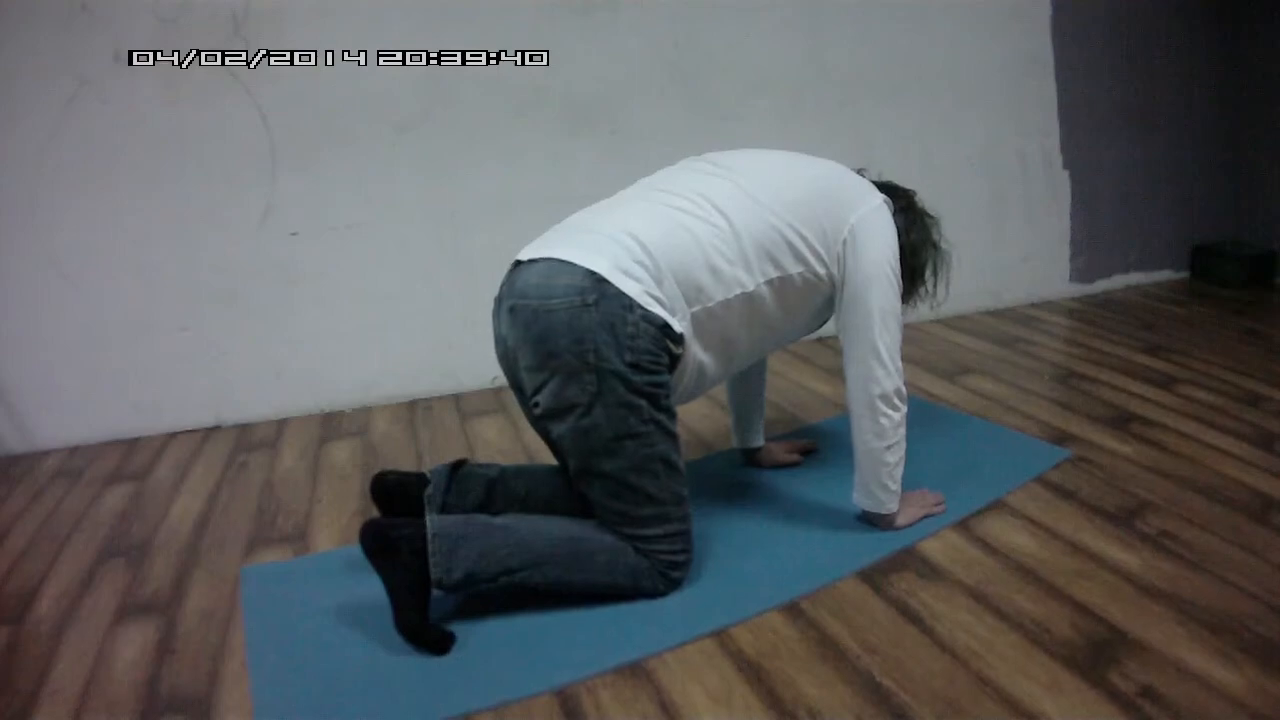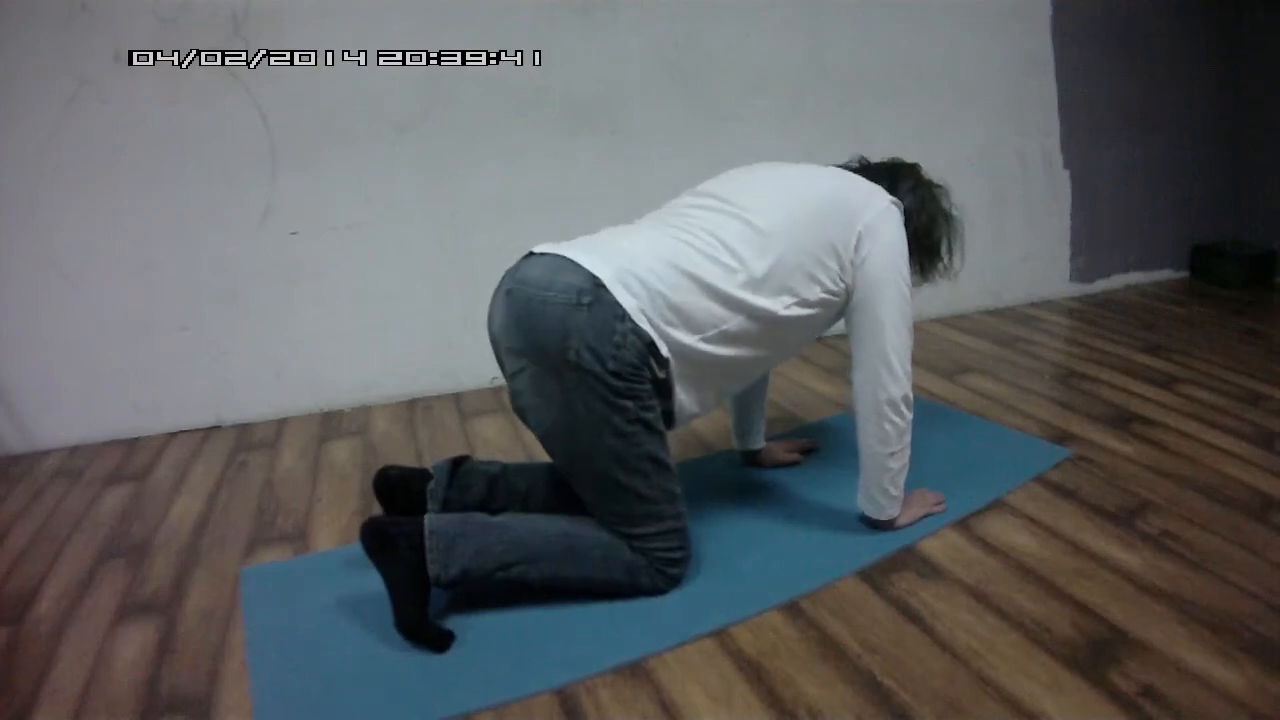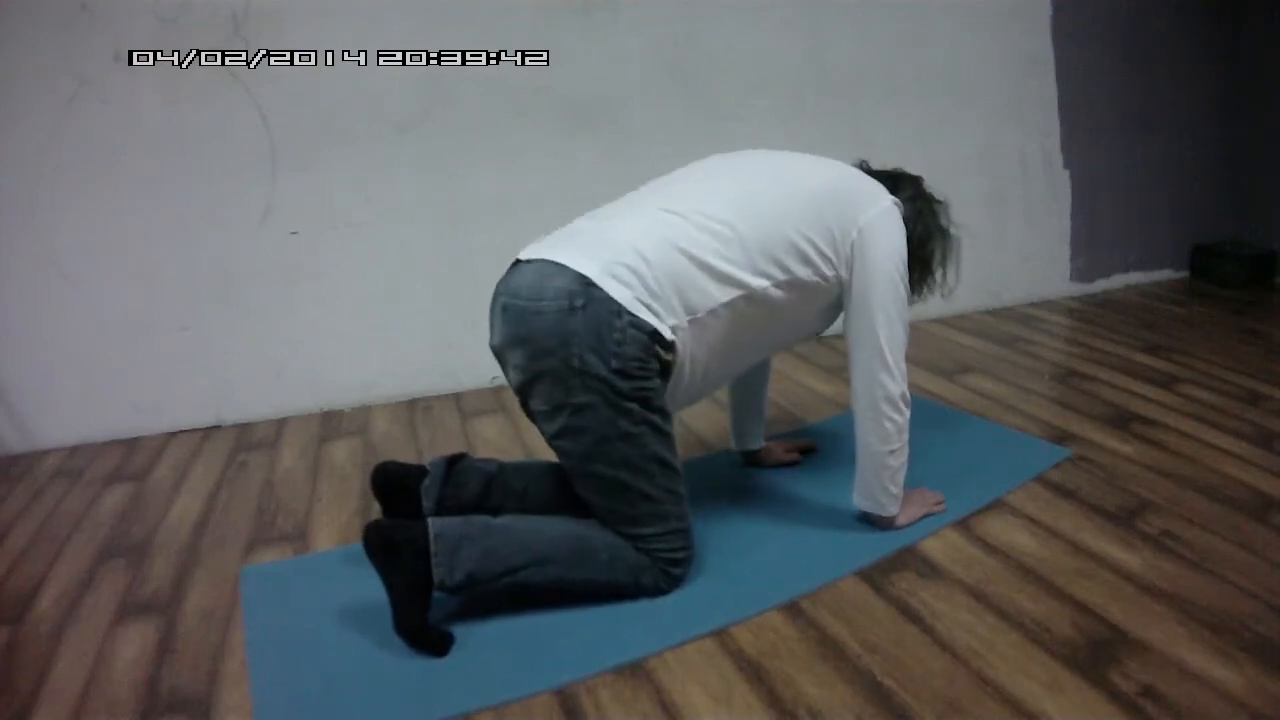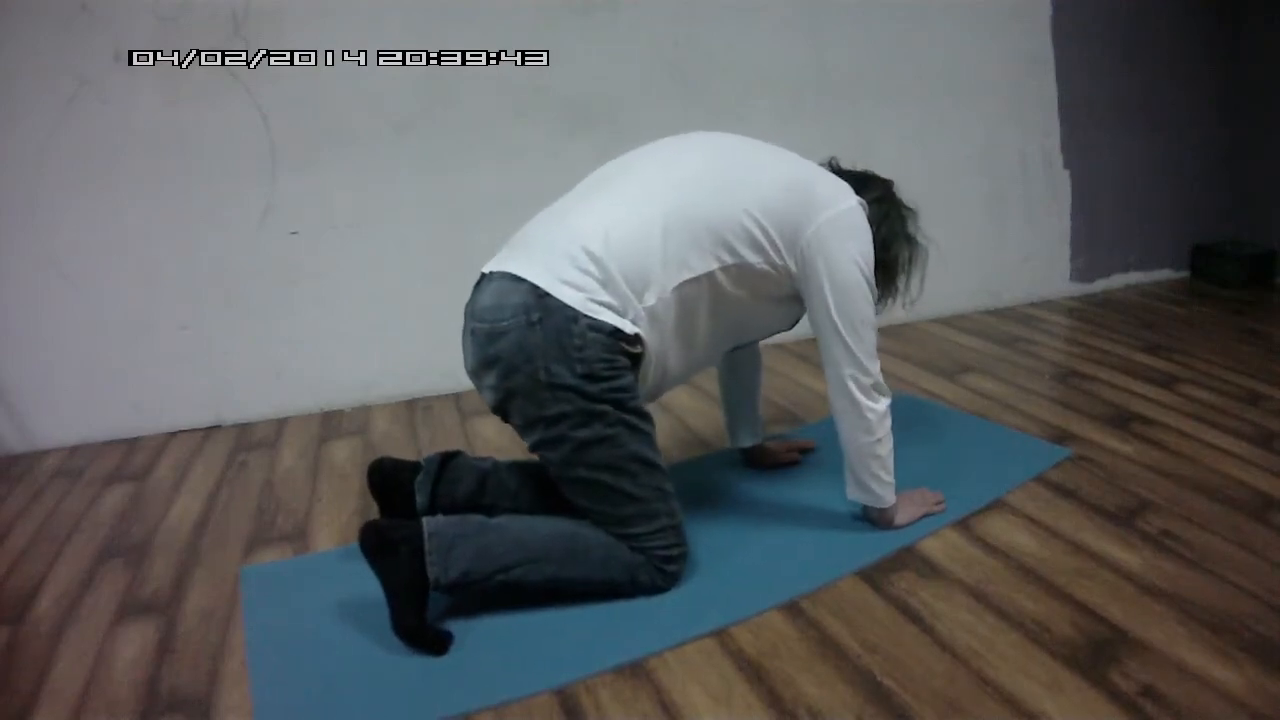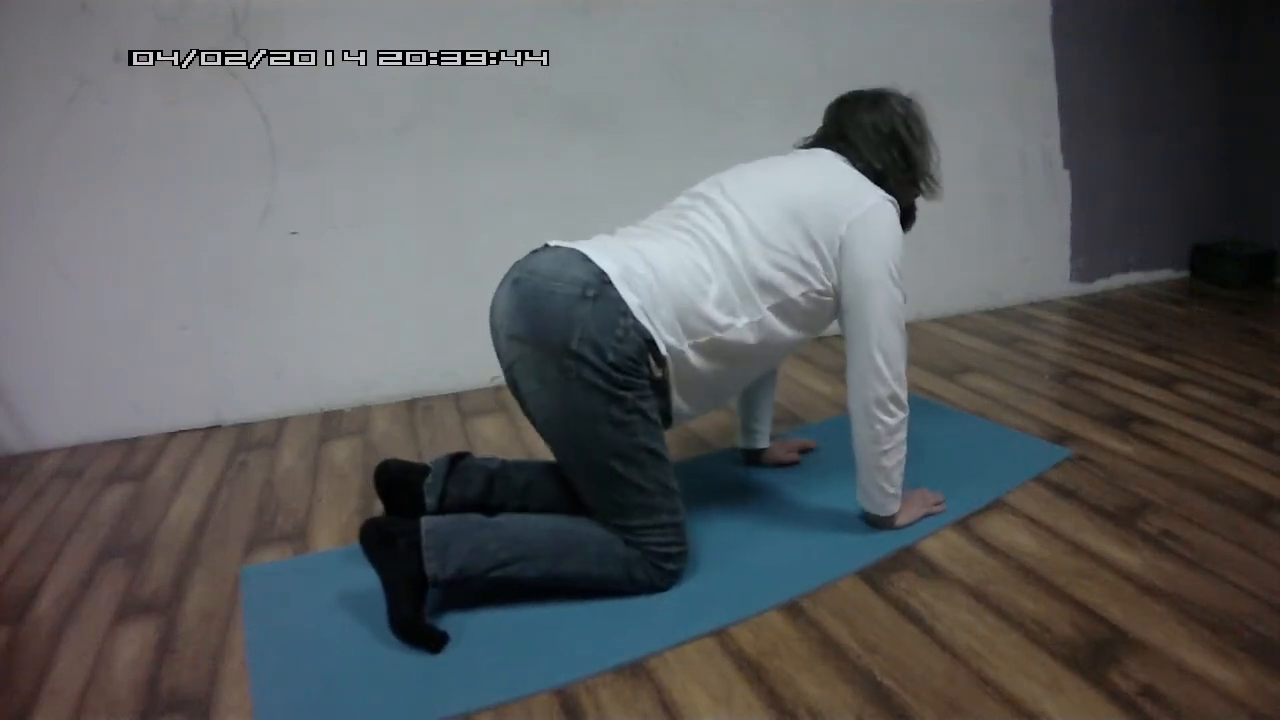
dt=1s
person 1, frame 1
left shoulder: (793, 195)
right shoulder: (868, 217)
left elbow: (742, 322)
right elbow: (876, 379)
left wrist: (753, 444)
right wrist: (884, 504)
left hip: (528, 295)
right hip: (597, 317)
left knee: (613, 488)
right knee: (657, 558)
left ankle: (438, 494)
right ankle: (427, 545)
person 1, frame 2
left shoulder: (798, 194)
right shoulder: (878, 218)
left elbow: (743, 323)
right elbow: (884, 381)
left wrist: (753, 444)
right wrist: (887, 506)
left hip: (532, 292)
right hip: (591, 327)
left knee: (613, 484)
right knee: (655, 557)
left ankle: (443, 490)
right ankle: (426, 544)
person 1, frame 3
left shoulder: (799, 190)
right shoulder: (878, 216)
left elbow: (742, 320)
right elbow: (881, 379)
left wrist: (752, 443)
right wrist: (886, 504)
left hip: (528, 294)
right hip: (591, 325)
left knee: (613, 484)
right knee: (657, 556)
left ankle: (440, 488)
right ankle: (431, 549)
person 1, frame 4
left shoulder: (771, 188)
right shoulder: (837, 215)
left elbow: (734, 324)
right elbow: (856, 379)
left wrist: (752, 443)
right wrist: (884, 503)
left hip: (501, 309)
right hip: (561, 332)
left knee: (602, 484)
right knee: (653, 556)
left ankle: (430, 486)
right ankle: (426, 548)
person 1, frame 5
left shoulder: (783, 179)
right shoulder: (868, 209)
left elbow: (751, 318)
right elbow: (877, 375)
left wrist: (758, 442)
right wrist: (887, 504)
left hip: (535, 289)
right hip: (590, 324)
left knee: (613, 486)
right knee: (653, 555)
left ankle: (440, 486)
right ankle: (425, 546)
